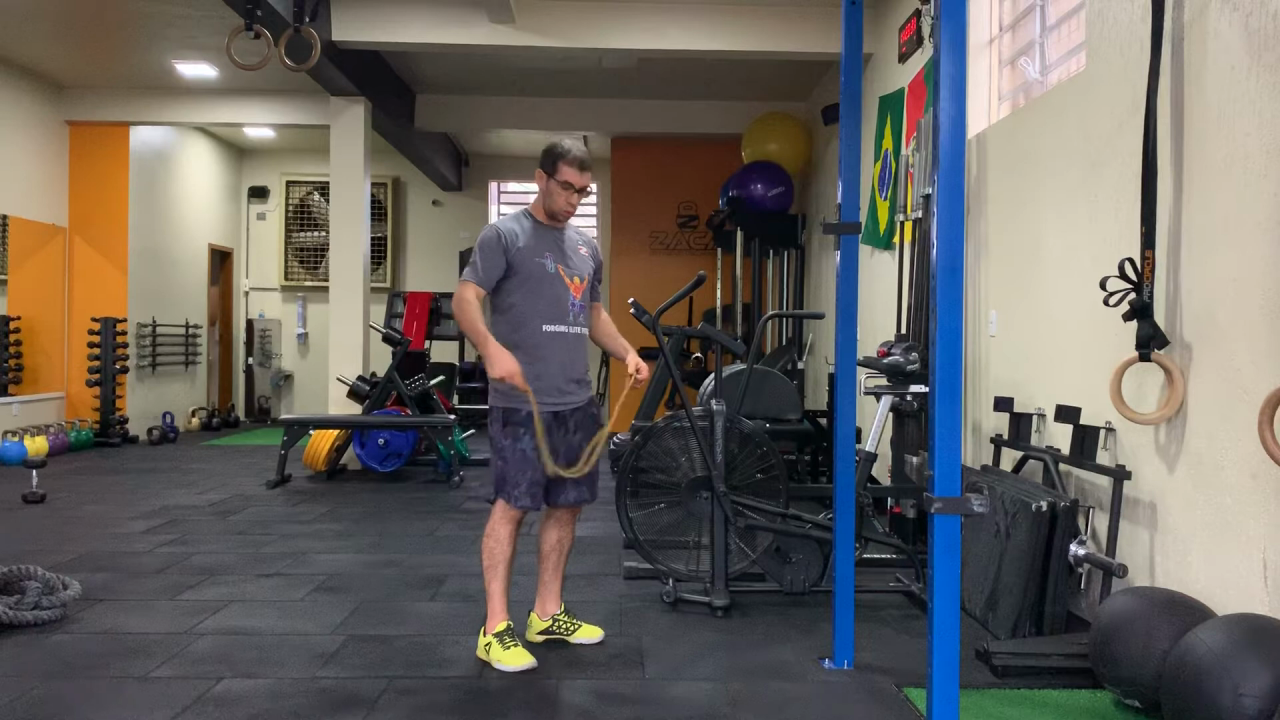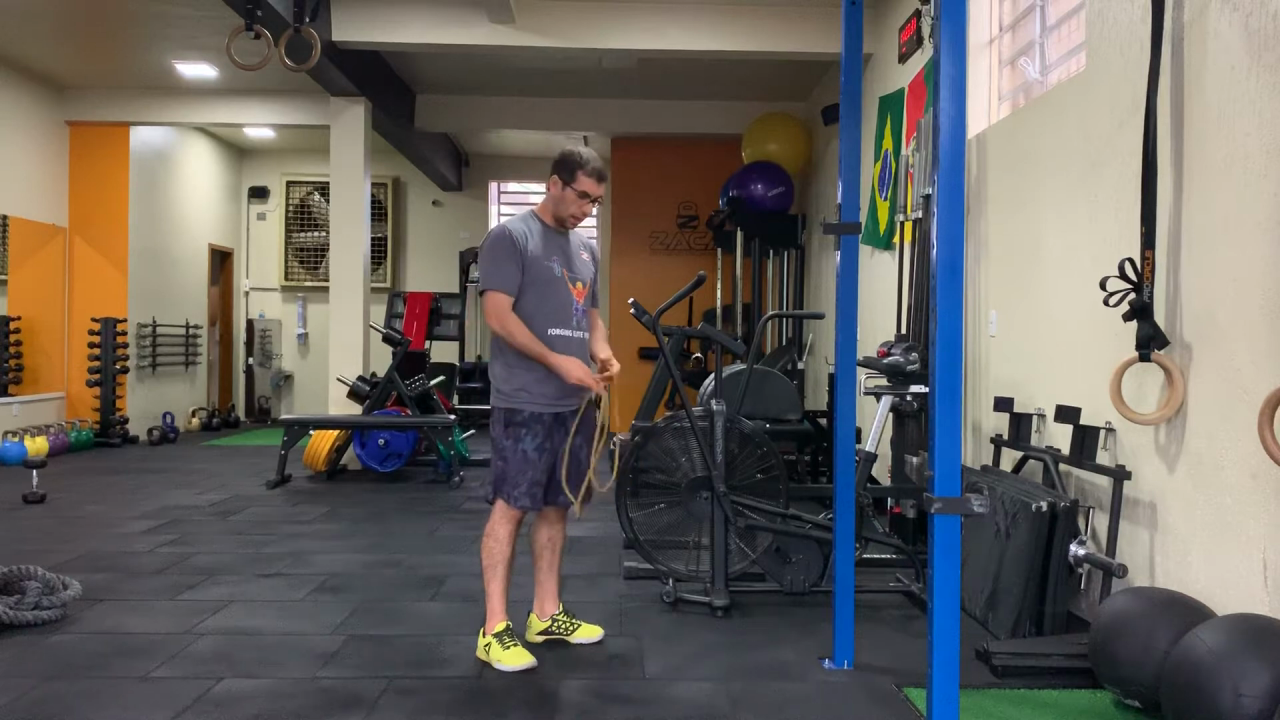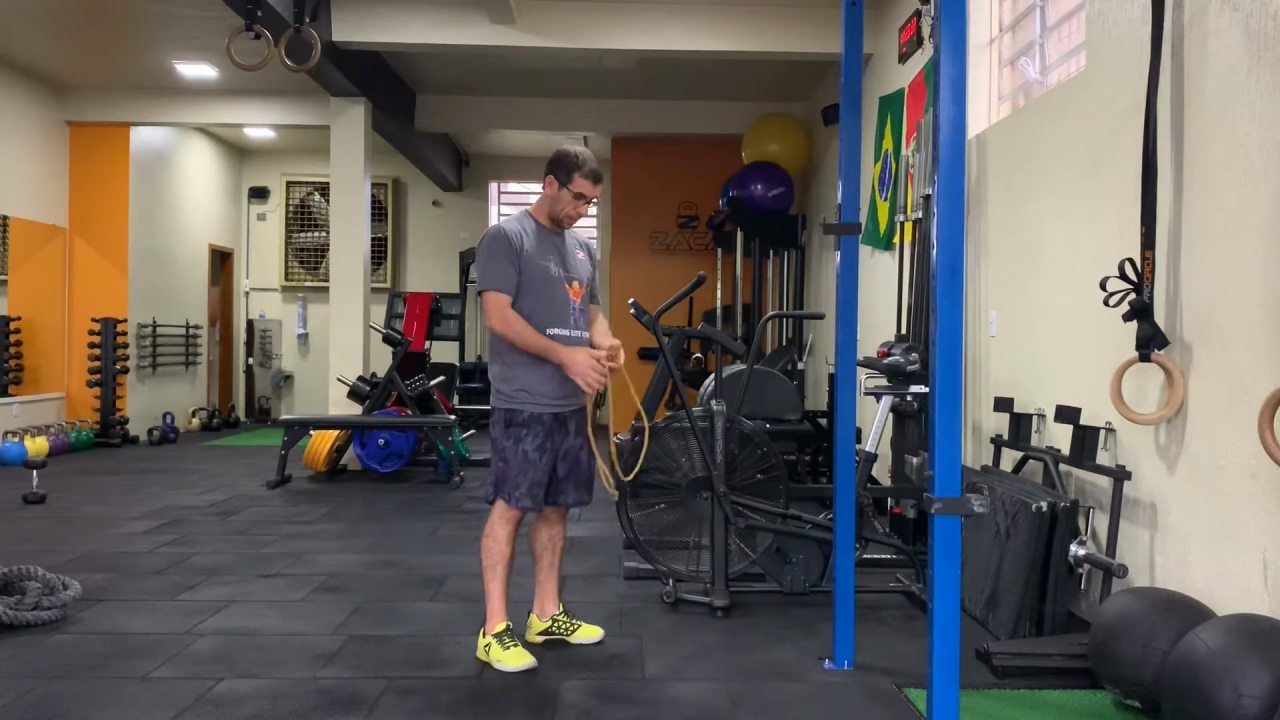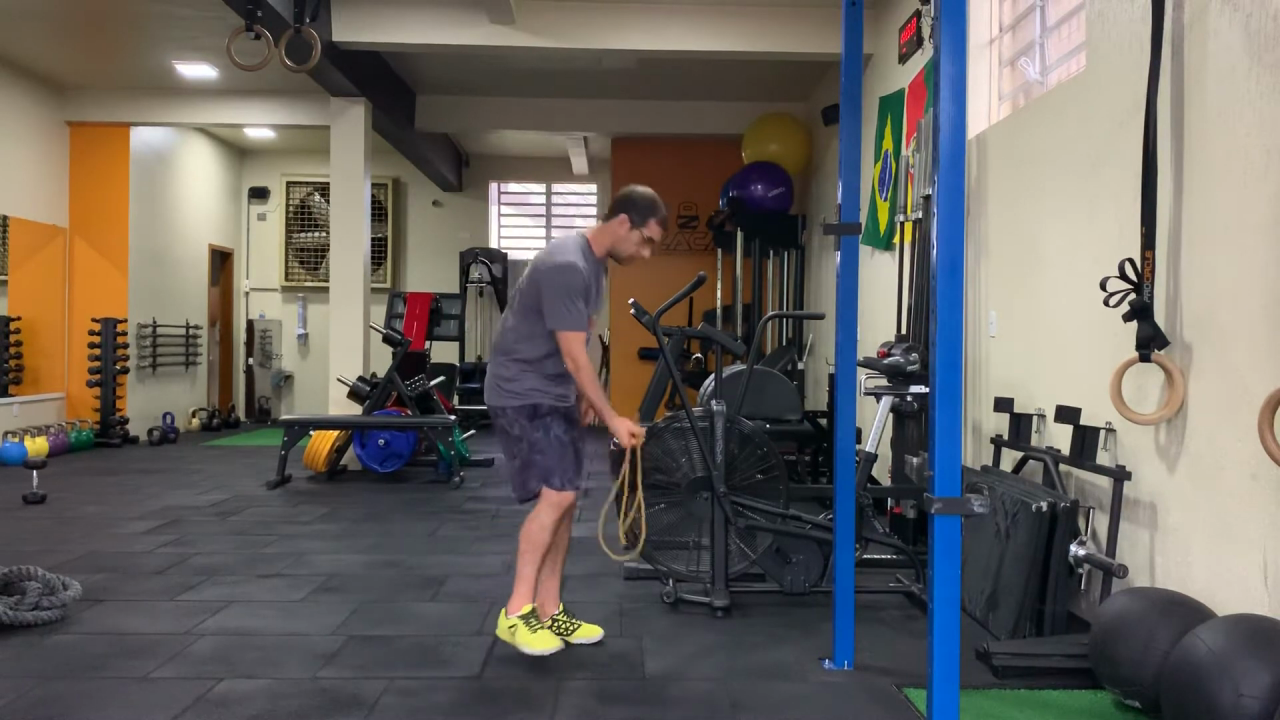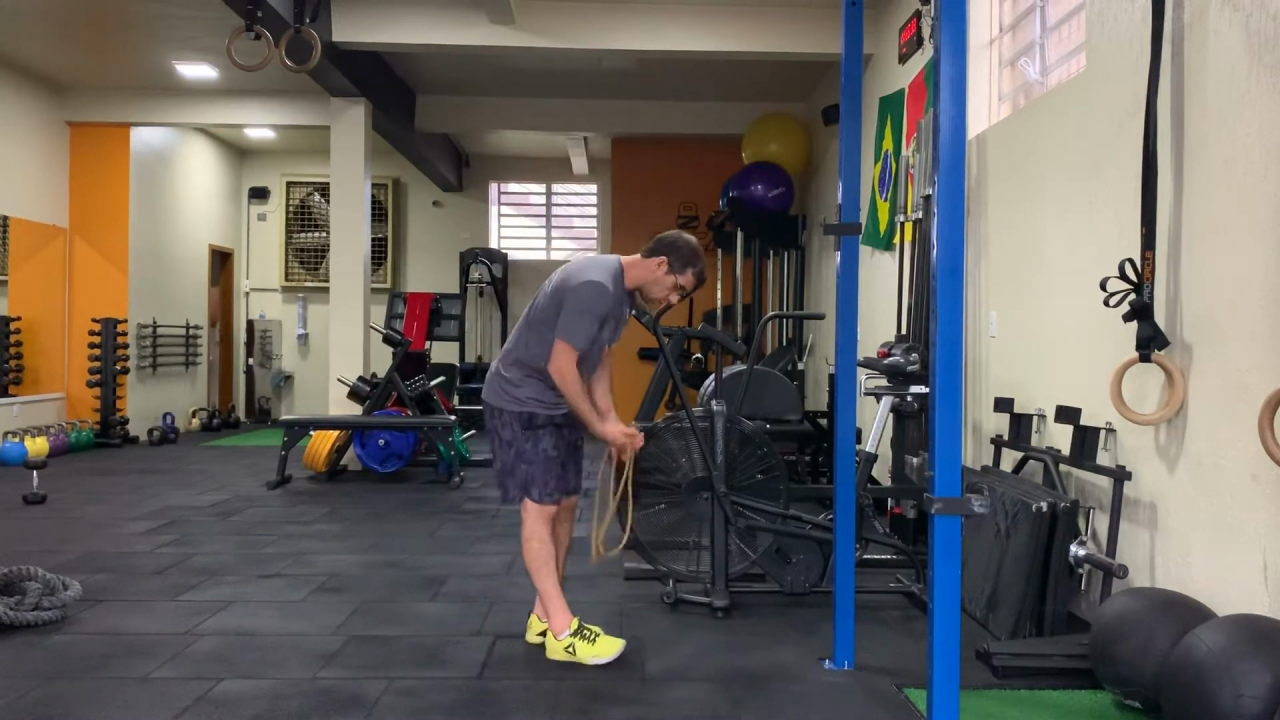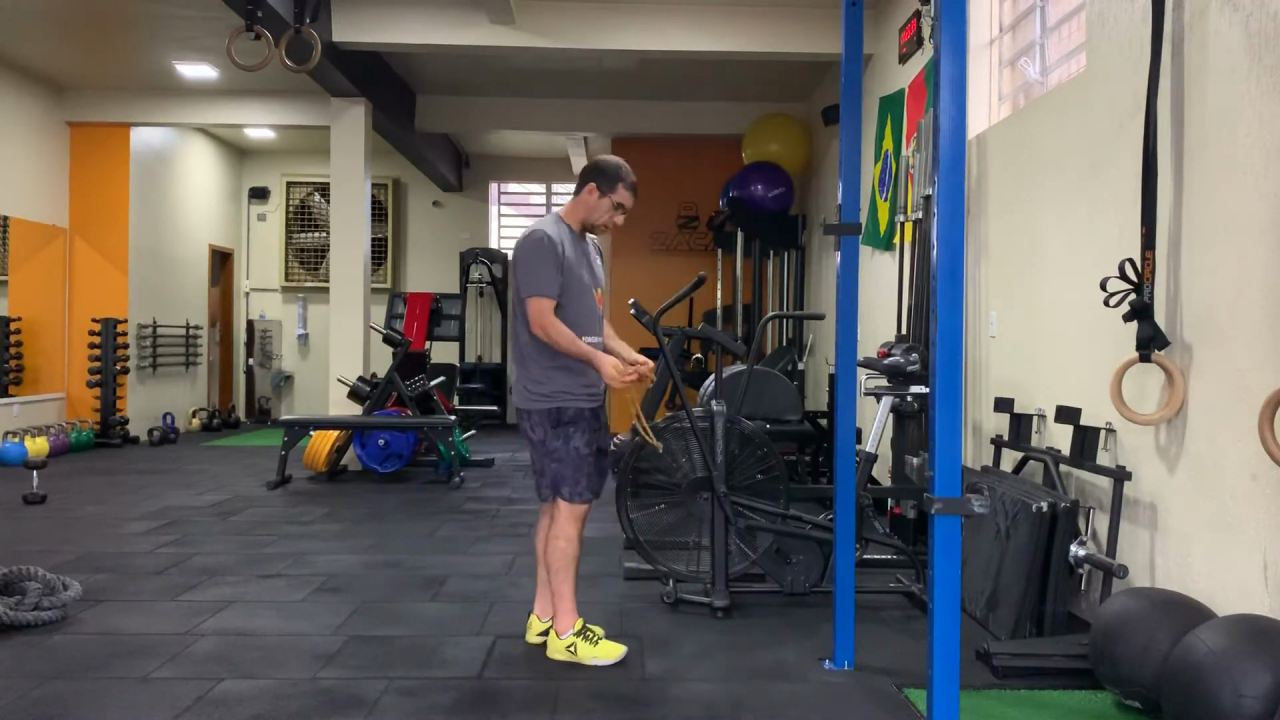
dt=0.7s
person 1, frame 1
left shoulder: (586, 246)
right shoulder: (504, 235)
right elbow: (465, 298)
left wrist: (627, 352)
right wrist: (491, 347)
left hip: (577, 402)
right hip: (524, 402)
left knee: (566, 507)
right knee: (511, 507)
left ankle: (548, 614)
right ankle: (495, 628)
person 1, frame 2
left shoulder: (586, 249)
right shoulder: (510, 237)
right elbow: (498, 314)
left wrist: (603, 353)
right wrist: (557, 361)
left hip: (574, 404)
right hip: (524, 403)
left knee: (555, 507)
right knee: (510, 507)
left ankle: (547, 614)
right ankle: (495, 629)
person 1, frame 3
left shoulder: (582, 247)
right shoulder: (506, 237)
right elbow: (498, 315)
left wrist: (604, 341)
right wrist: (565, 355)
left hip: (572, 404)
right hip: (523, 404)
left knee: (556, 508)
right knee: (510, 508)
left ankle: (546, 615)
right ankle: (494, 629)
person 1, frame 4
left shoulder: (591, 259)
right shoulder: (567, 265)
right elbow: (575, 355)
left wrist: (587, 399)
right wrist: (613, 419)
left hip: (552, 392)
right hip: (522, 393)
left knee: (564, 498)
right knee: (556, 494)
left ankle: (548, 609)
right ankle: (518, 612)
person 1, frame 5
left shoulder: (622, 291)
right shoulder: (594, 286)
right elbow: (561, 366)
left wrist: (611, 419)
right wrist: (599, 428)
left hip: (555, 402)
right hip: (521, 401)
left knee: (564, 505)
right knee: (540, 509)
left ankle: (544, 616)
right ankle: (561, 631)
person 1, frame 6
left shoulder: (589, 247)
right shoulder: (542, 240)
right elbow: (541, 321)
left wrist: (629, 354)
right wrist: (597, 359)
left hip: (582, 399)
right hip: (553, 402)
left knee: (559, 505)
right knee: (570, 508)
left ankle: (544, 616)
right ankle: (565, 631)
